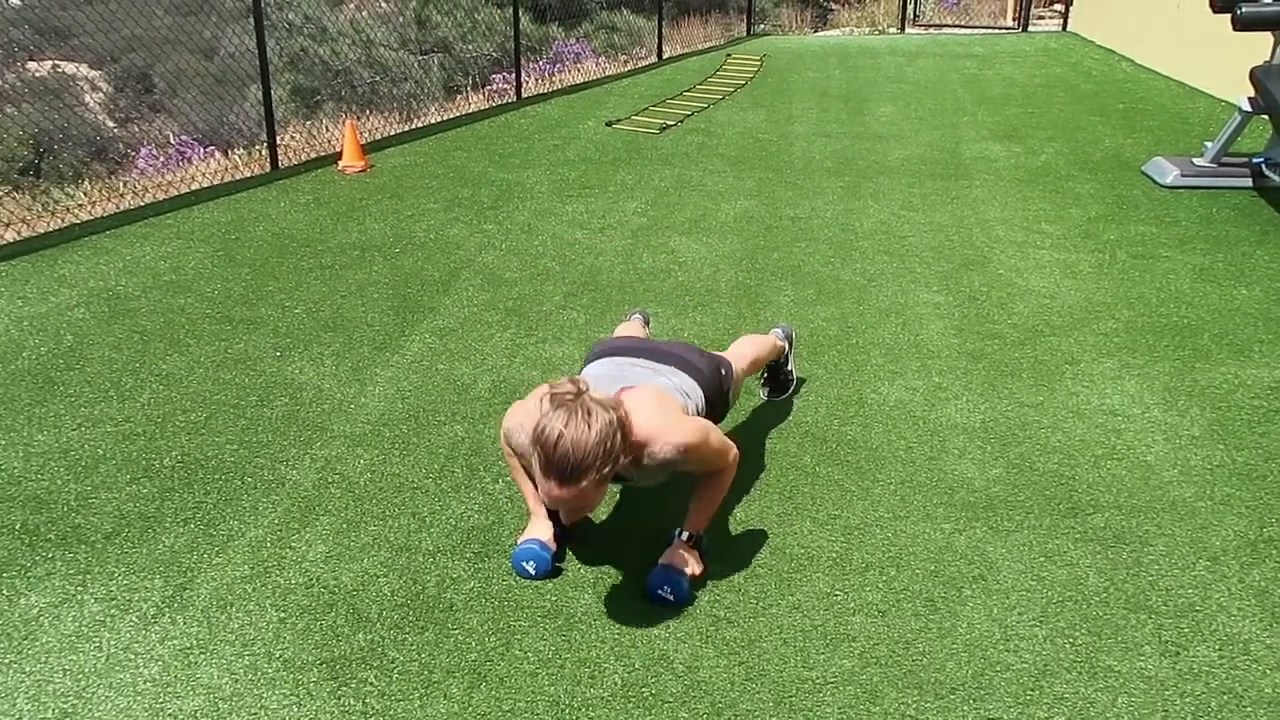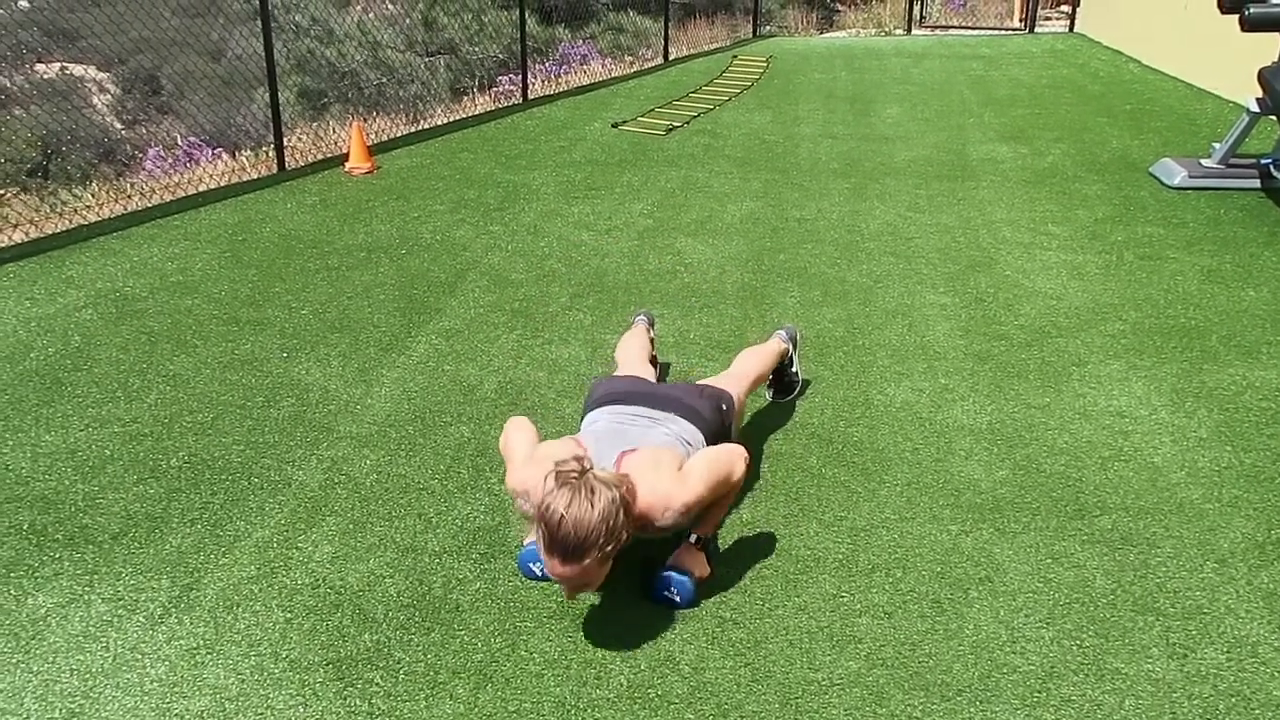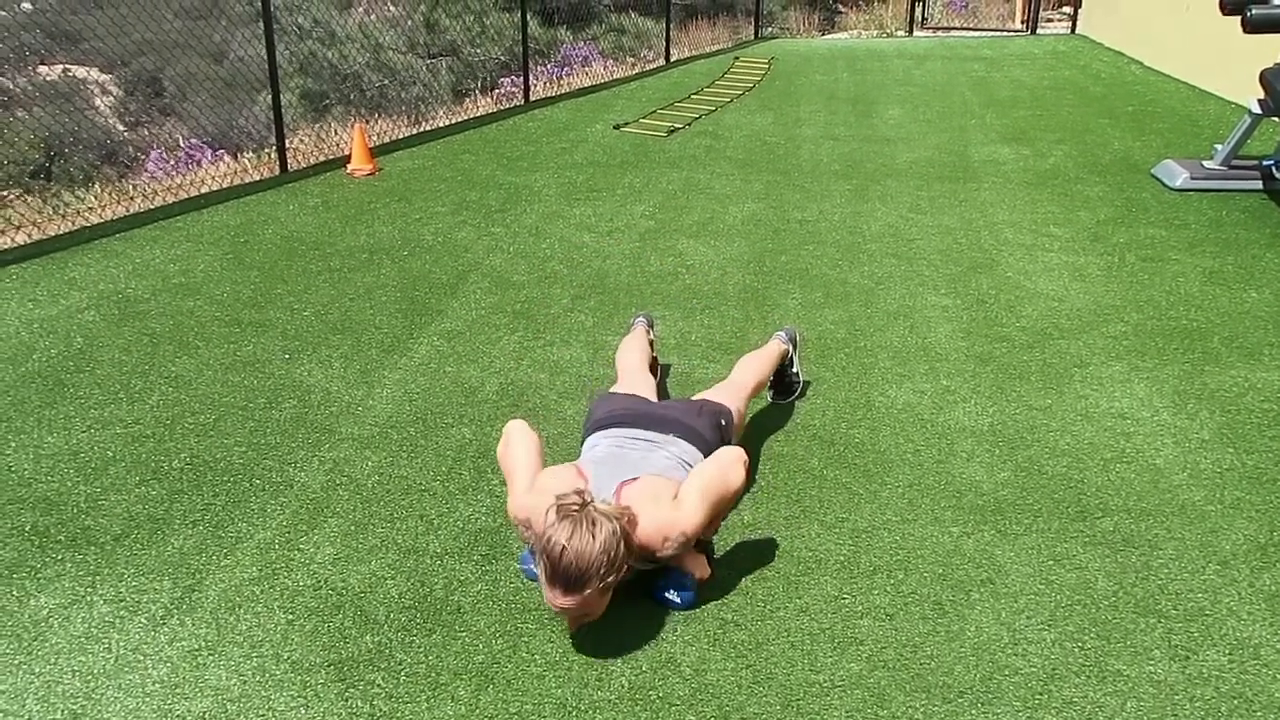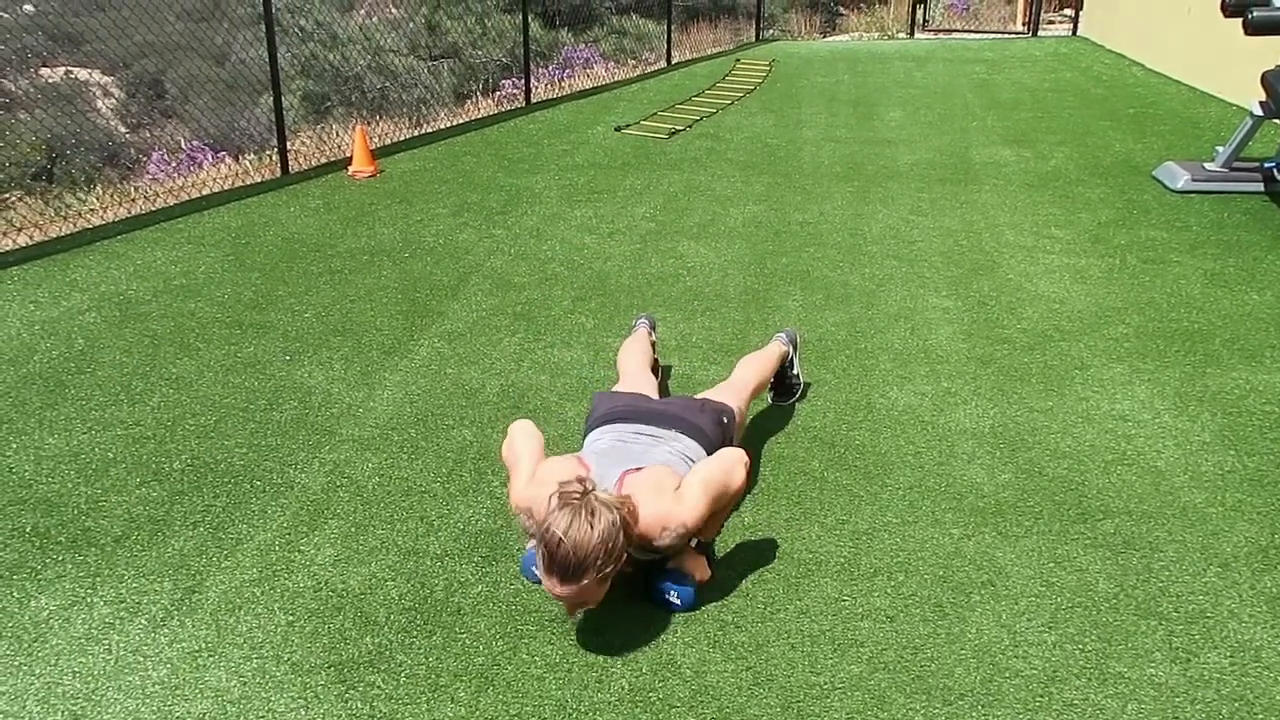
dt=0.2s
person 1, frame 1
left shoulder: (665, 443)
right shoulder: (526, 426)
left elbow: (727, 459)
left wrist: (687, 541)
right wrist: (539, 517)
left hip: (687, 376)
right hip: (608, 358)
left knee: (737, 360)
left ankle: (778, 343)
right ankle: (637, 323)
person 1, frame 2
left shoulder: (666, 503)
right shoulder: (532, 490)
left elbow: (737, 460)
right elbow: (514, 427)
left wrist: (695, 543)
left hip: (689, 417)
right hip: (610, 403)
left knee: (737, 380)
left ankle: (781, 344)
right ankle: (642, 327)
person 1, frame 3
left shoulder: (666, 533)
right shoulder: (533, 512)
left elbow: (736, 460)
right elbow: (516, 429)
left hip: (689, 435)
right hip: (613, 421)
left knee: (736, 388)
right knee: (632, 381)
left ankle: (781, 346)
right ankle: (642, 329)
person 1, frame 4
left shoulder: (668, 524)
right shoulder: (534, 502)
left elbow: (737, 461)
right elbow: (521, 429)
left hip: (692, 431)
right hip: (615, 417)
left knee: (738, 387)
right knee: (633, 380)
left ankle: (781, 347)
right ankle: (644, 331)
